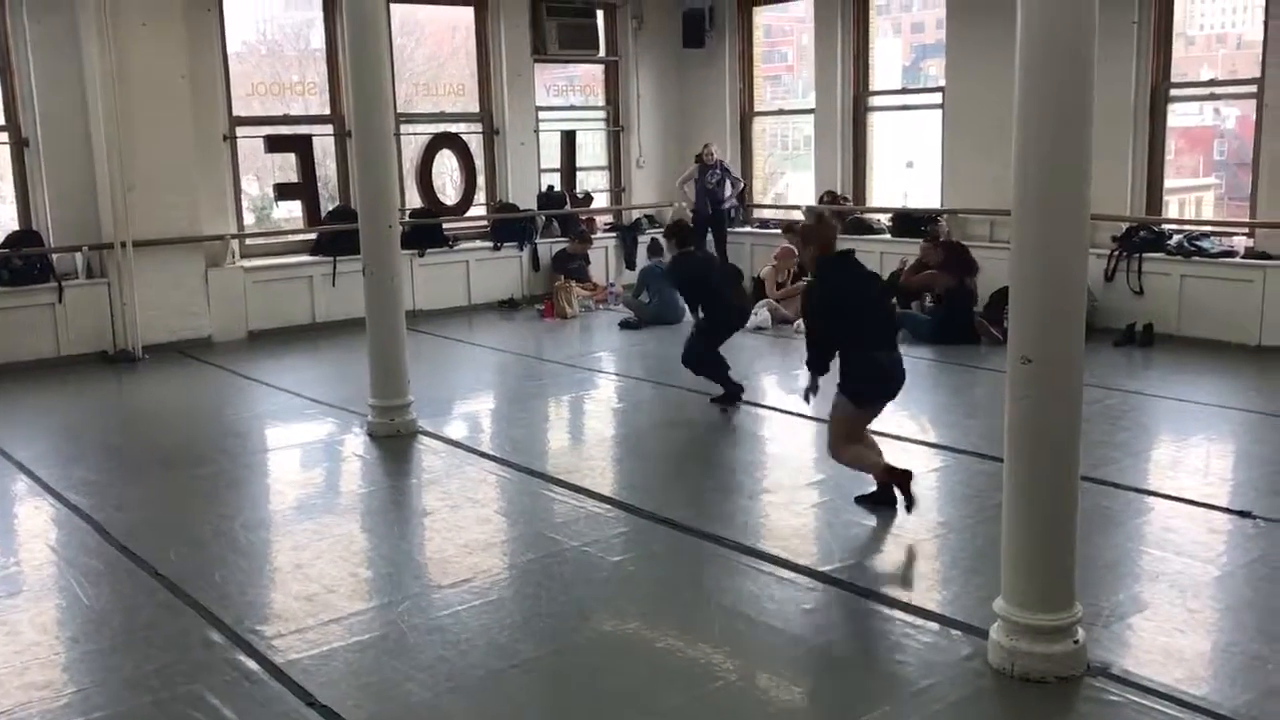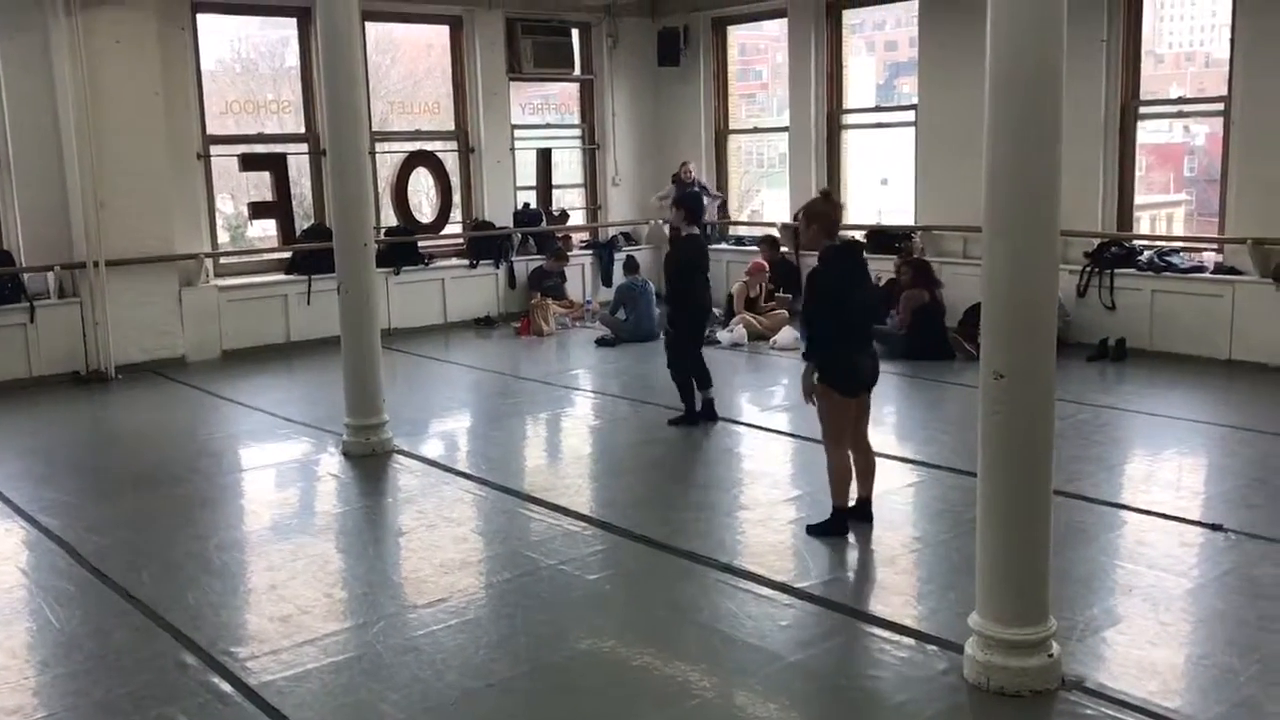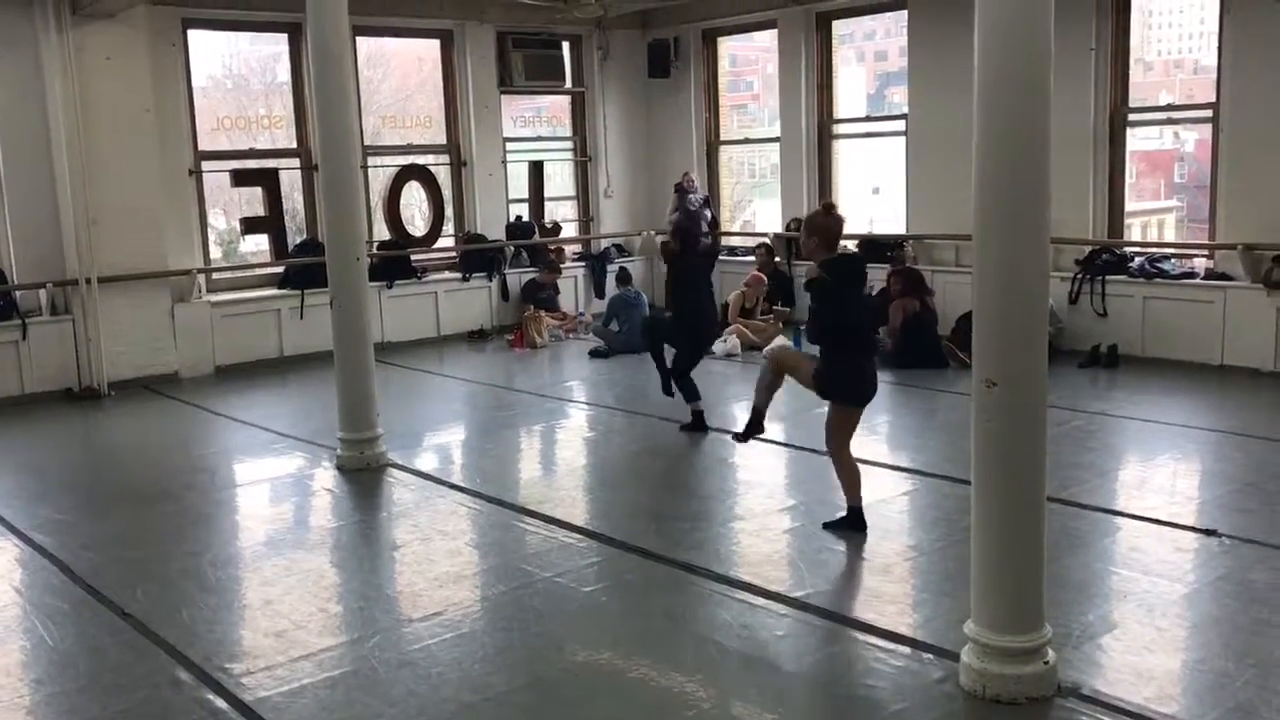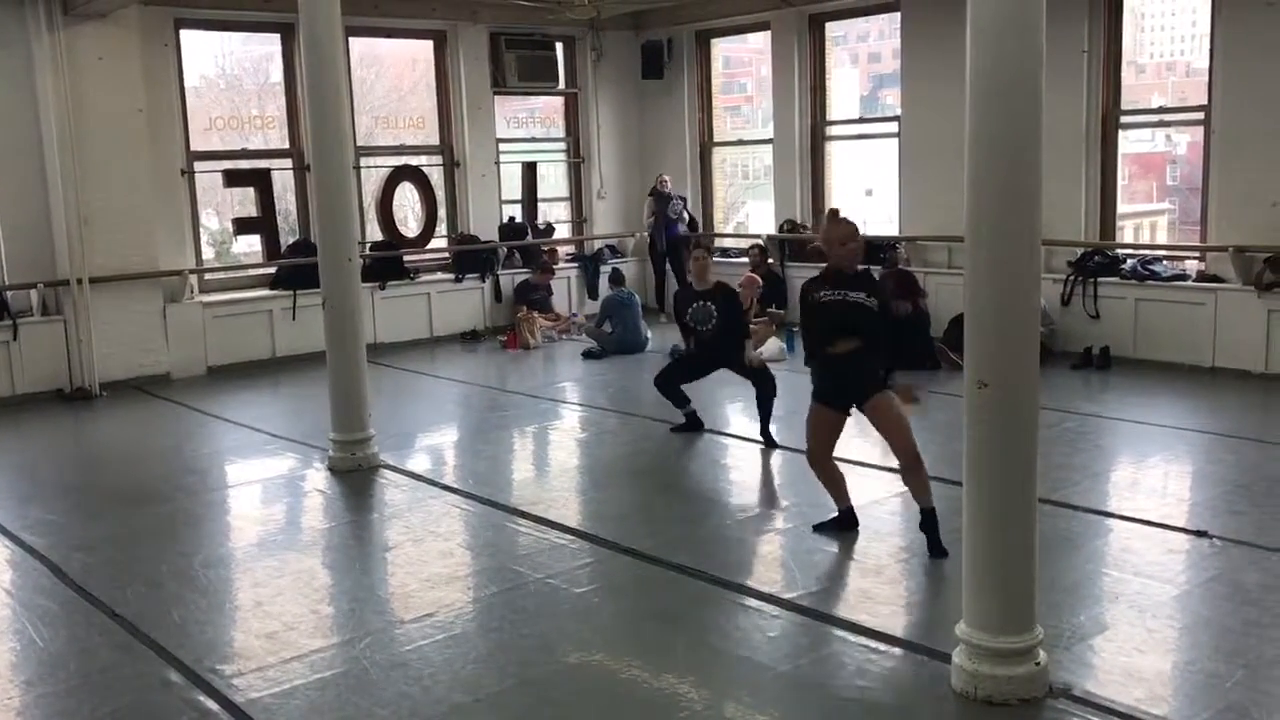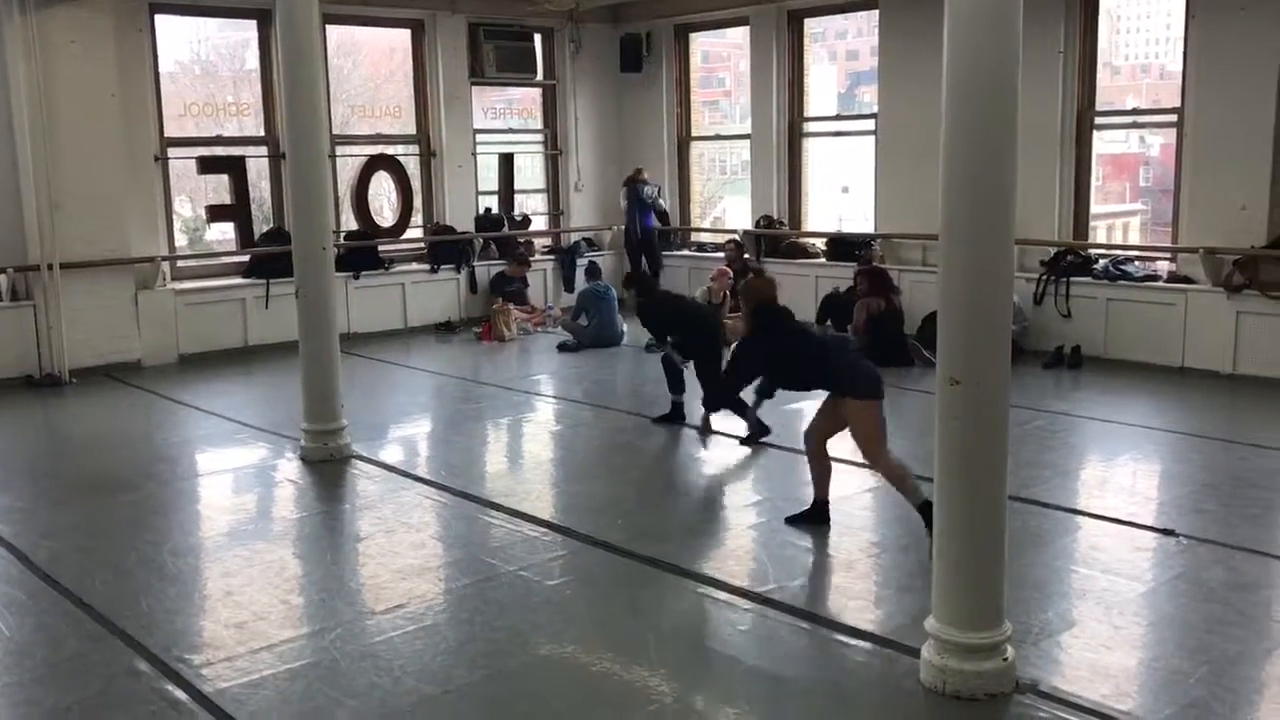
dt=0.7s
person 1, frame 1
left shoulder: (816, 290)
right shoulder: (863, 275)
left elbow: (820, 340)
right elbow: (887, 318)
left wrist: (814, 377)
left hip: (862, 371)
right hip: (892, 366)
left knee: (840, 445)
right knee: (853, 432)
left ankle: (894, 476)
right ankle: (885, 490)
person 1, frame 2
left shoulder: (823, 273)
right shoulder: (853, 261)
left elbow: (820, 327)
left wrist: (810, 369)
left hip: (839, 364)
right hip: (865, 359)
left knee: (835, 444)
right knee: (859, 440)
left ankle: (839, 518)
right ankle: (862, 506)
person 1, frame 3
left shoulder: (830, 281)
right shoulder: (849, 270)
left elbow: (821, 331)
left wrist: (814, 283)
left hip: (838, 372)
right hip: (863, 376)
left knee: (777, 356)
right knee: (838, 445)
left ankle: (755, 422)
right ankle: (854, 515)
person 1, frame 4
left shoulder: (871, 286)
right shoulder: (813, 288)
left elbow: (885, 335)
right elbow: (812, 337)
left hip: (869, 378)
right hip: (829, 382)
left knee: (907, 450)
right knee: (816, 455)
left ankle: (928, 522)
right ankle: (846, 516)
person 1, frame 5
left shoulder: (758, 338)
right shoulder: (778, 326)
left elbow: (733, 378)
left wrist: (709, 412)
right wrist: (759, 397)
left hip: (855, 379)
right hip: (852, 374)
left knee: (877, 458)
right knee: (814, 438)
left ankle: (928, 513)
right ankle: (819, 509)
person 2, frame 1
left shoulder: (676, 266)
right shoulder: (704, 256)
left elbow: (690, 294)
right elbow: (736, 274)
left wrist: (698, 319)
left hip: (723, 313)
right hip: (741, 307)
left knee: (692, 357)
right knee: (705, 352)
left ankle: (732, 388)
right ankle: (731, 391)
person 2, frame 2
left shoulder: (683, 245)
right shoulder: (698, 241)
left elbow: (678, 282)
left hip: (684, 309)
right hip: (701, 306)
left knee: (678, 361)
right knee: (693, 356)
left ankle: (690, 413)
right ankle: (708, 407)
person 2, frame 3
left shoulder: (677, 260)
right shoulder: (704, 255)
right elbow: (713, 237)
left hip: (688, 326)
right hip: (709, 325)
left knee: (651, 326)
right knee: (681, 368)
left ankle: (667, 378)
right ankle: (697, 418)
person 2, frame 4
left shoulder: (726, 292)
right shoulder: (681, 296)
left elbow: (741, 323)
right elbow: (683, 326)
left wrist: (749, 350)
right wrist: (688, 348)
left hip: (731, 348)
right hip: (702, 352)
left knee: (765, 381)
right knee: (663, 380)
left ankle: (765, 430)
right ankle: (693, 420)
person 2, frame 5
left shoulder: (643, 307)
right shoulder: (662, 297)
left elbow: (660, 336)
left wrist: (674, 355)
left hip: (707, 334)
right hip: (712, 325)
left knee: (714, 390)
right knee: (669, 359)
left ankle: (756, 425)
right ankle: (676, 410)
